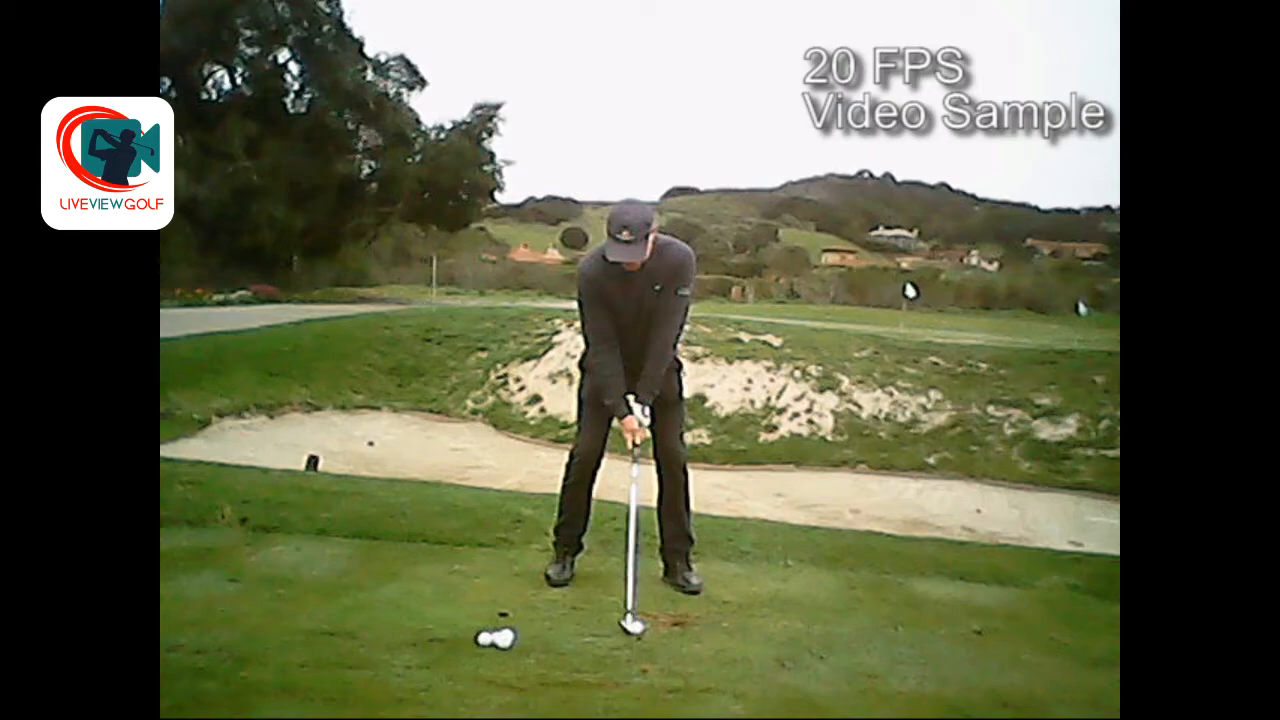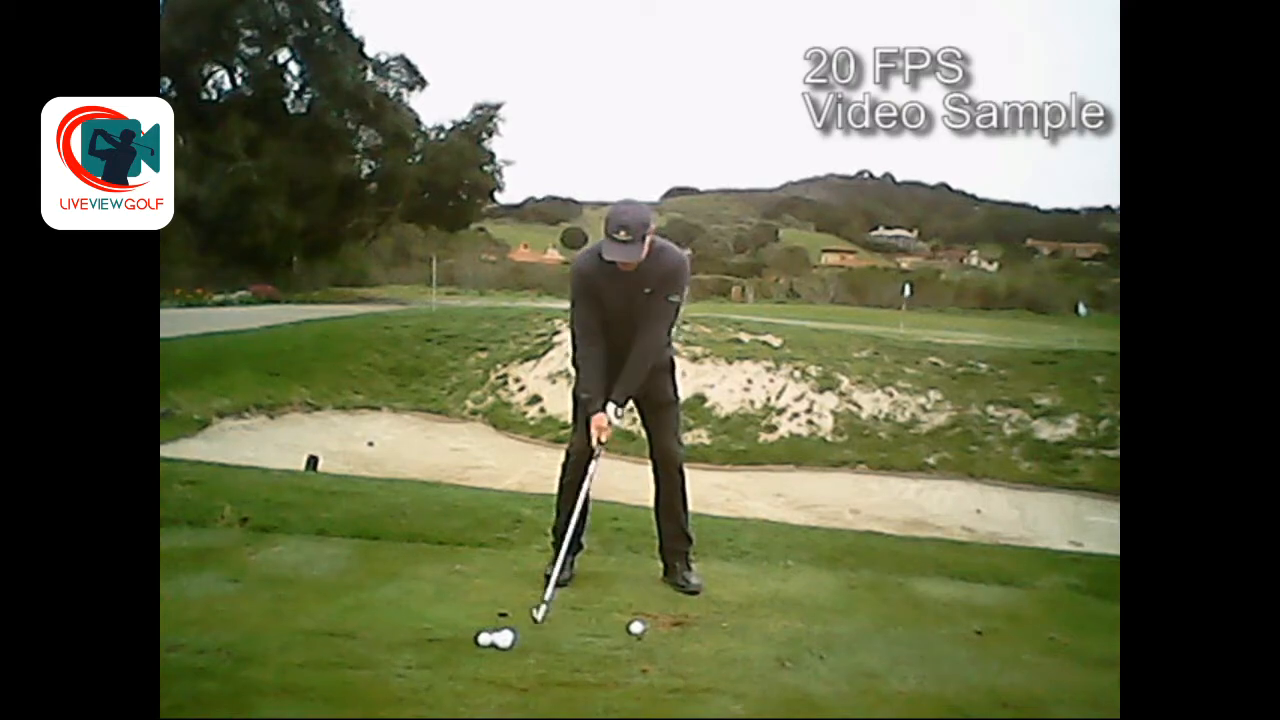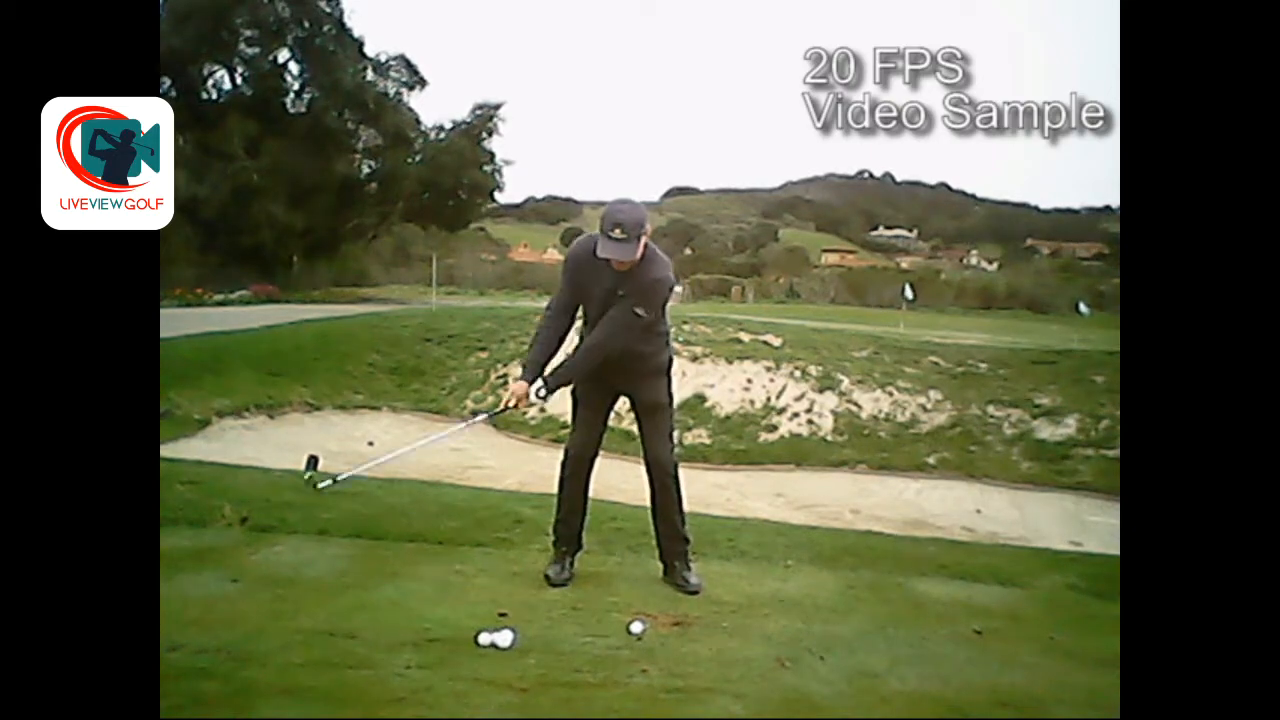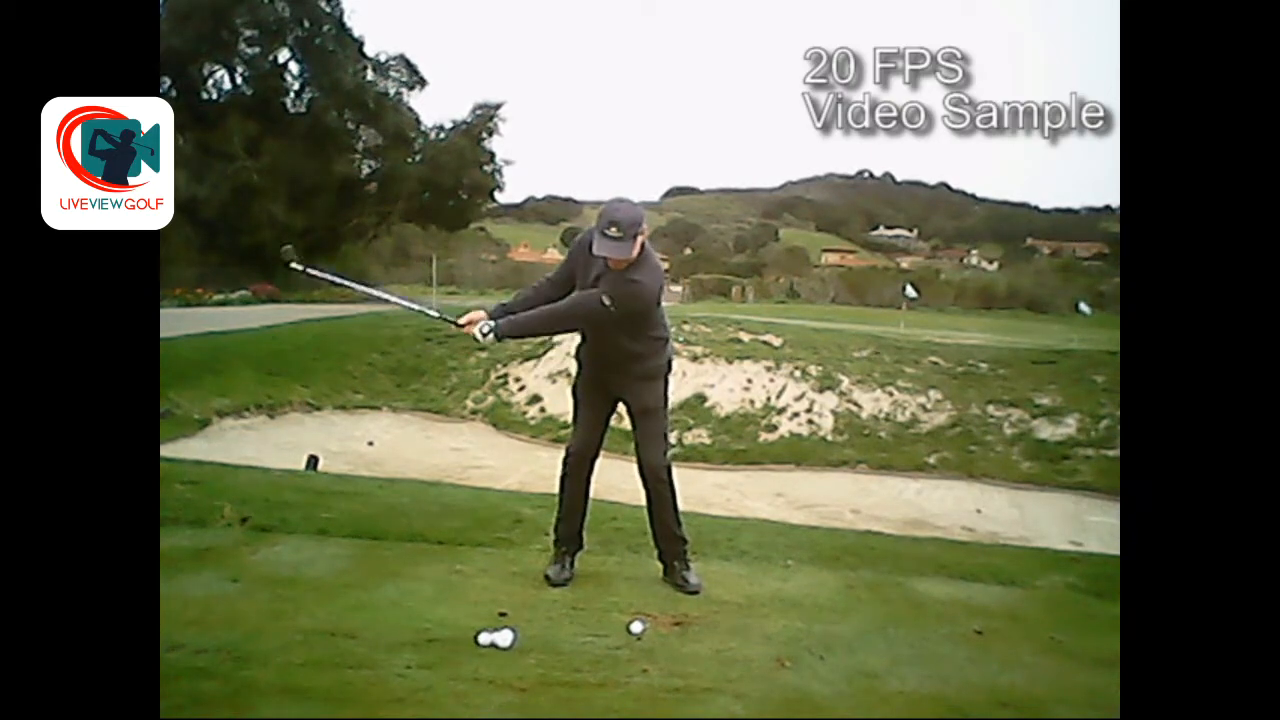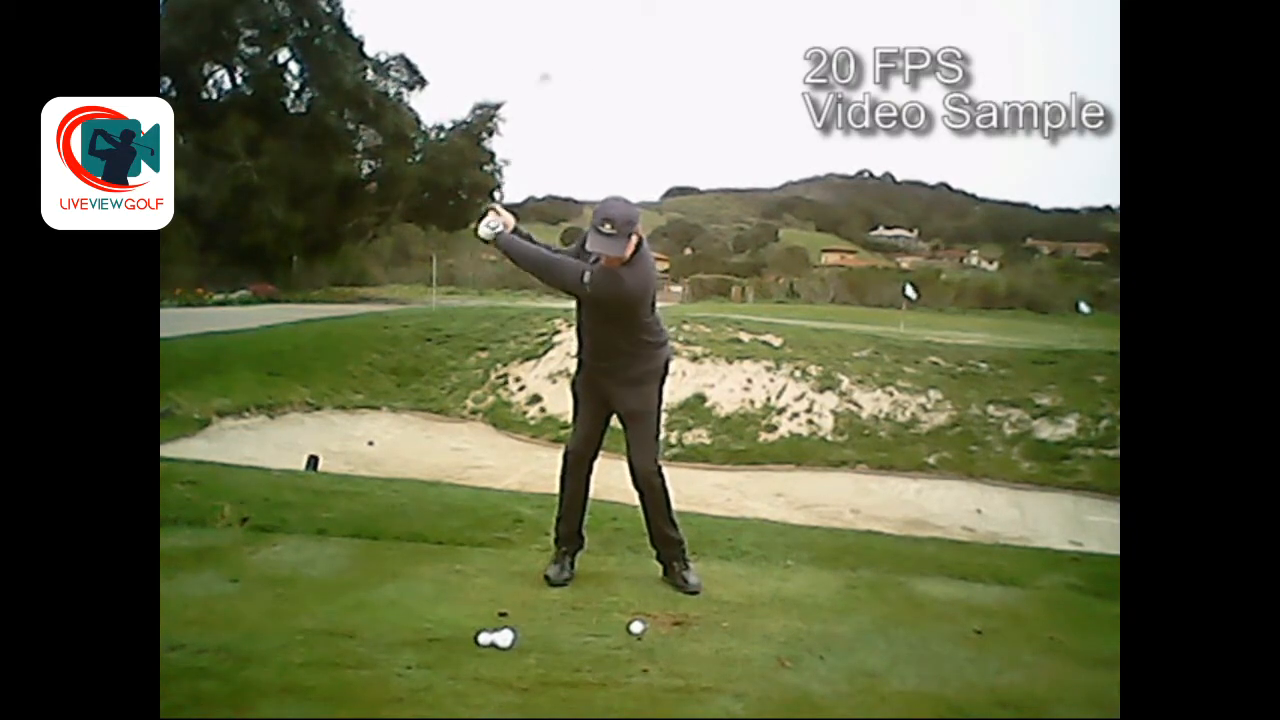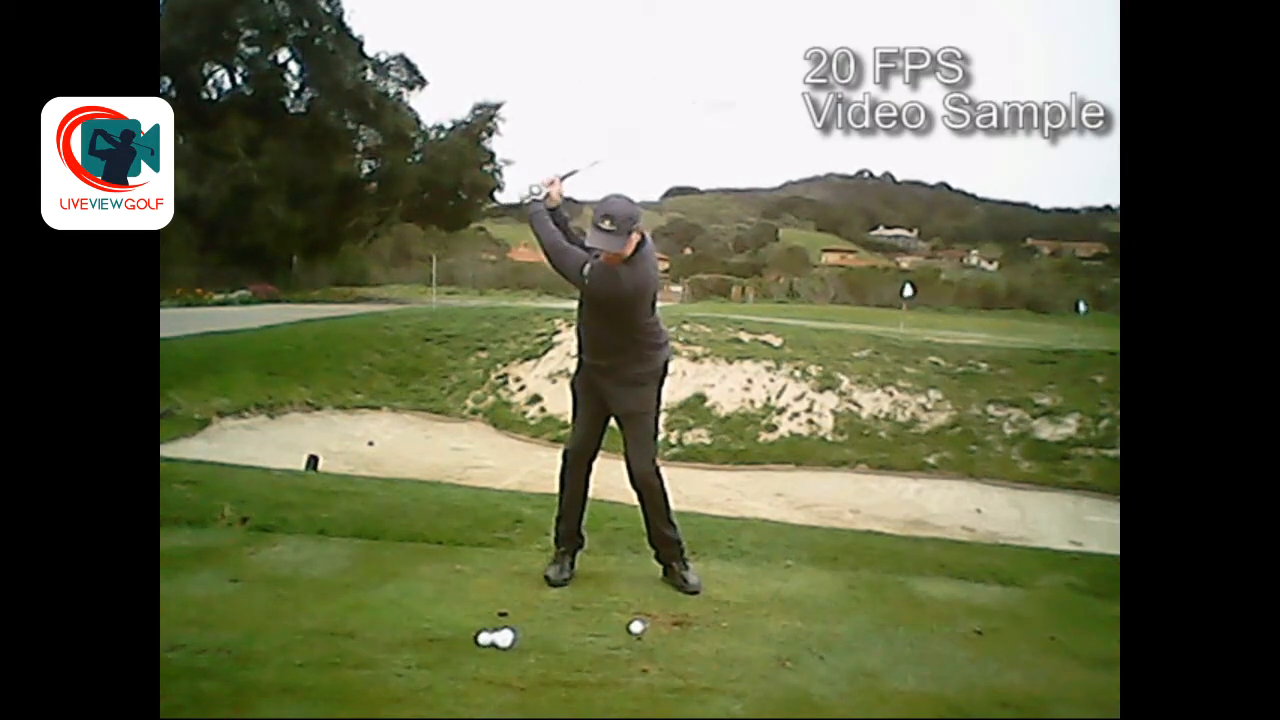
dt=0.4s
person 1, frame 1
left shoulder: (679, 259)
right shoulder: (592, 271)
left elbow: (665, 335)
right elbow: (601, 344)
left wrist: (643, 400)
right wrist: (620, 409)
left hip: (659, 369)
right hip: (605, 369)
left knee: (672, 458)
right knee: (585, 455)
left ankle: (677, 559)
right ankle: (565, 550)
person 1, frame 2
left shoulder: (673, 265)
right shoulder: (586, 267)
left elbow: (651, 338)
right elbow: (587, 339)
left wrist: (618, 401)
right wrist: (594, 405)
left hip: (651, 368)
right hip: (598, 366)
left knee: (668, 458)
right knee: (579, 454)
left ankle: (677, 559)
right ankle: (566, 550)
person 1, frame 3
left shoulder: (658, 277)
right shoulder: (581, 253)
left elbow: (607, 338)
right elbow: (558, 314)
left wrist: (549, 383)
right wrist: (529, 373)
left hip: (647, 369)
right hip: (592, 366)
left knee: (661, 461)
right knee: (578, 455)
left ankle: (676, 559)
right ankle: (565, 550)
person 1, frame 4
left shoulder: (641, 283)
right shoulder: (588, 242)
left elbow: (567, 315)
right elbow: (553, 286)
left wrist: (498, 328)
right wrist: (494, 313)
left hip: (643, 372)
right hip: (596, 366)
left knee: (654, 465)
right knee: (579, 455)
left ankle: (674, 559)
right ankle: (565, 549)
person 1, frame 5
left shoulder: (627, 282)
right shoulder: (602, 238)
left elbow: (555, 272)
right elbow: (564, 260)
left wrist: (502, 239)
right wrist: (514, 231)
left hip: (638, 375)
right hip: (594, 367)
left knee: (644, 467)
right knee: (577, 455)
left ankle: (673, 559)
right ankle: (566, 549)
person 1, frame 6
left shoulder: (623, 280)
right shoulder: (616, 239)
left elbow: (562, 256)
right elbow: (578, 252)
left wrist: (536, 209)
right wrist: (553, 208)
left hip: (636, 376)
right hip: (594, 367)
left knee: (642, 468)
right knee: (577, 455)
left ankle: (673, 559)
right ankle: (566, 549)
